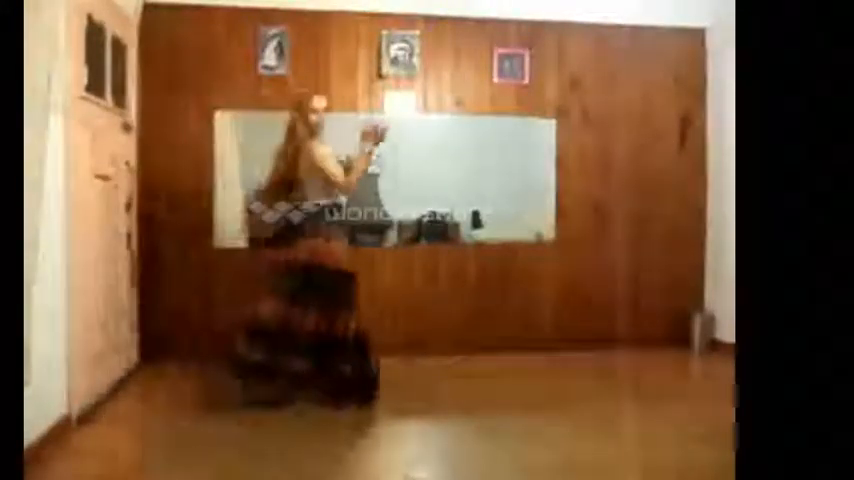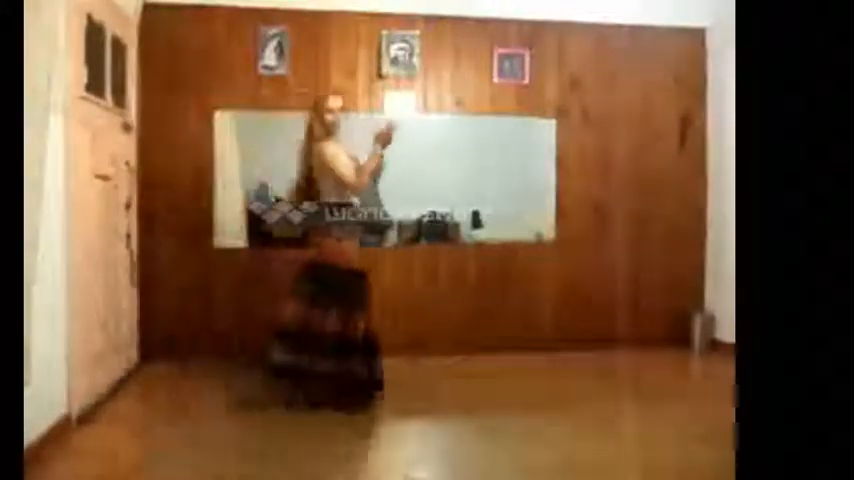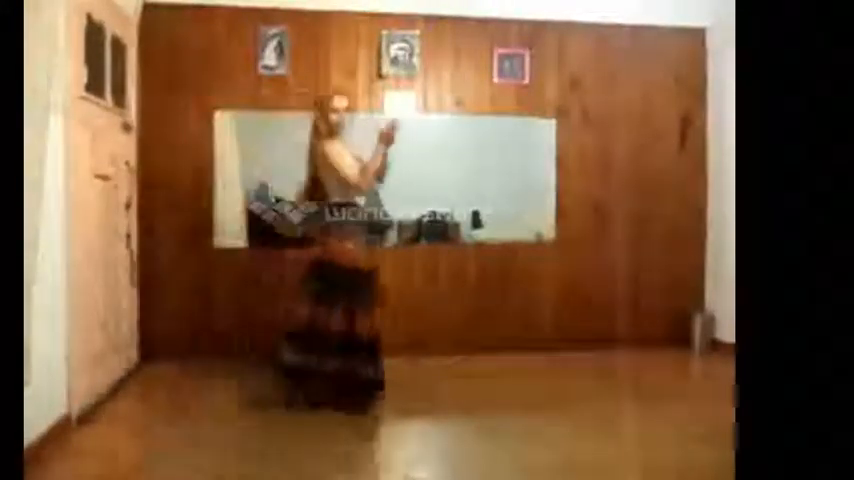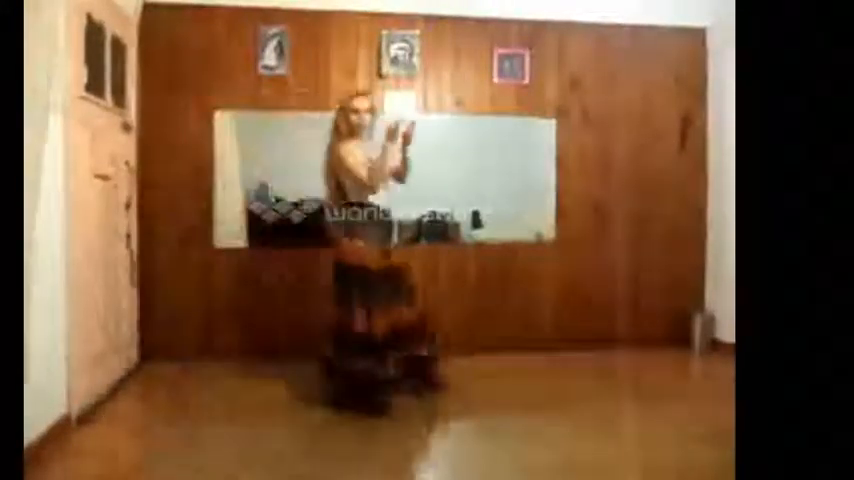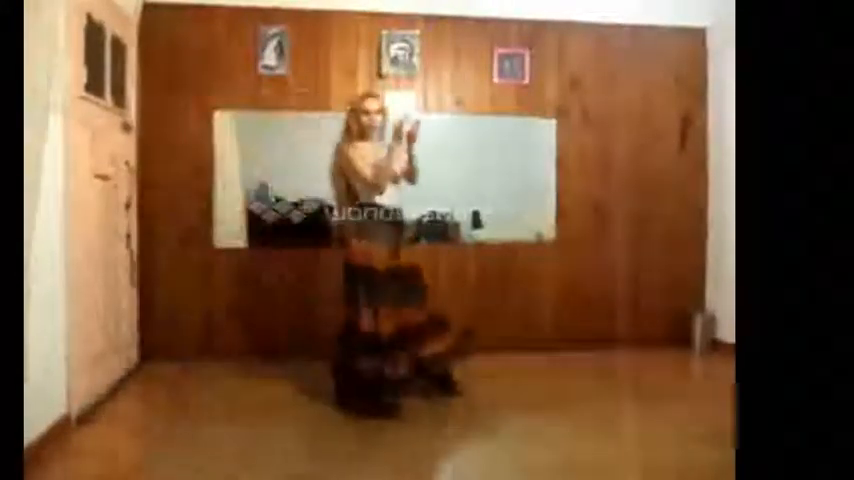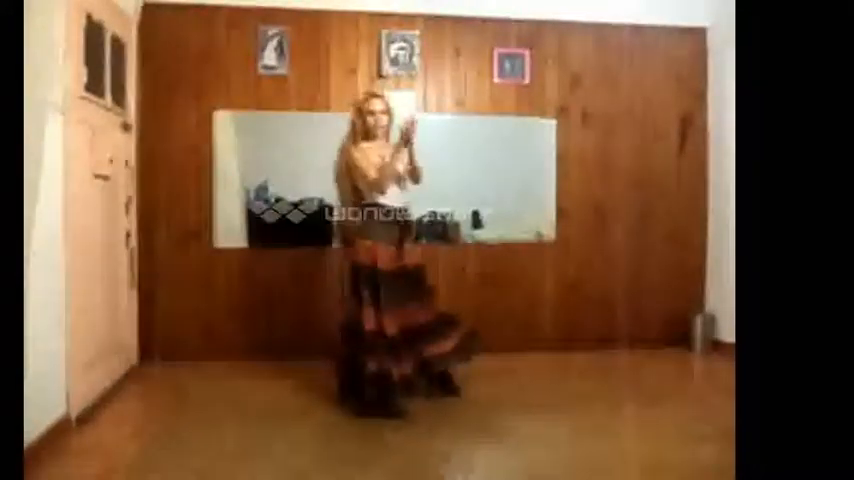
dt=0.1s
person 1, frame 1
left shoulder: (312, 148)
right shoulder: (313, 149)
left elbow: (345, 175)
right elbow: (346, 184)
left wrist: (367, 147)
right wrist: (367, 148)
left hip: (315, 223)
right hip: (320, 227)
person 1, frame 2
left shoulder: (333, 147)
right shoulder: (325, 147)
left elbow: (364, 178)
right elbow: (358, 183)
left wrist: (380, 150)
right wrist: (377, 149)
left hip: (339, 226)
right hip: (336, 230)
left knee: (336, 302)
right knee: (340, 301)
person 1, frame 3
left shoulder: (340, 146)
right shoulder: (328, 147)
left elbow: (374, 177)
right elbow: (362, 183)
left wrist: (384, 149)
right wrist: (381, 147)
left hip: (347, 223)
right hip: (341, 227)
left knee: (351, 300)
right knee: (345, 300)
right ankle: (344, 383)
person 1, frame 4
left shoulder: (371, 148)
right shoulder: (343, 148)
left elbow: (401, 177)
right elbow: (372, 182)
left wrist: (402, 148)
right wrist: (391, 146)
left hip: (377, 227)
right hip: (359, 230)
left knee: (383, 299)
right knee: (363, 303)
right ankle: (361, 387)
person 1, frame 5
left shoulder: (383, 148)
right shoulder: (351, 150)
left elbow: (410, 177)
right elbow: (377, 183)
left wrist: (408, 148)
right wrist: (396, 147)
left hip: (391, 224)
right hip: (369, 229)
left knee: (404, 298)
right knee: (373, 303)
right ankle: (369, 390)
person 1, frame 6
left shoulder: (395, 147)
right shoulder: (355, 150)
left elbow: (416, 179)
right elbow: (378, 183)
left wrist: (410, 148)
right wrist: (397, 149)
left hip: (402, 226)
right hip: (375, 229)
left knee: (411, 297)
right knee: (380, 305)
left ankle: (422, 374)
right ankle: (378, 387)
